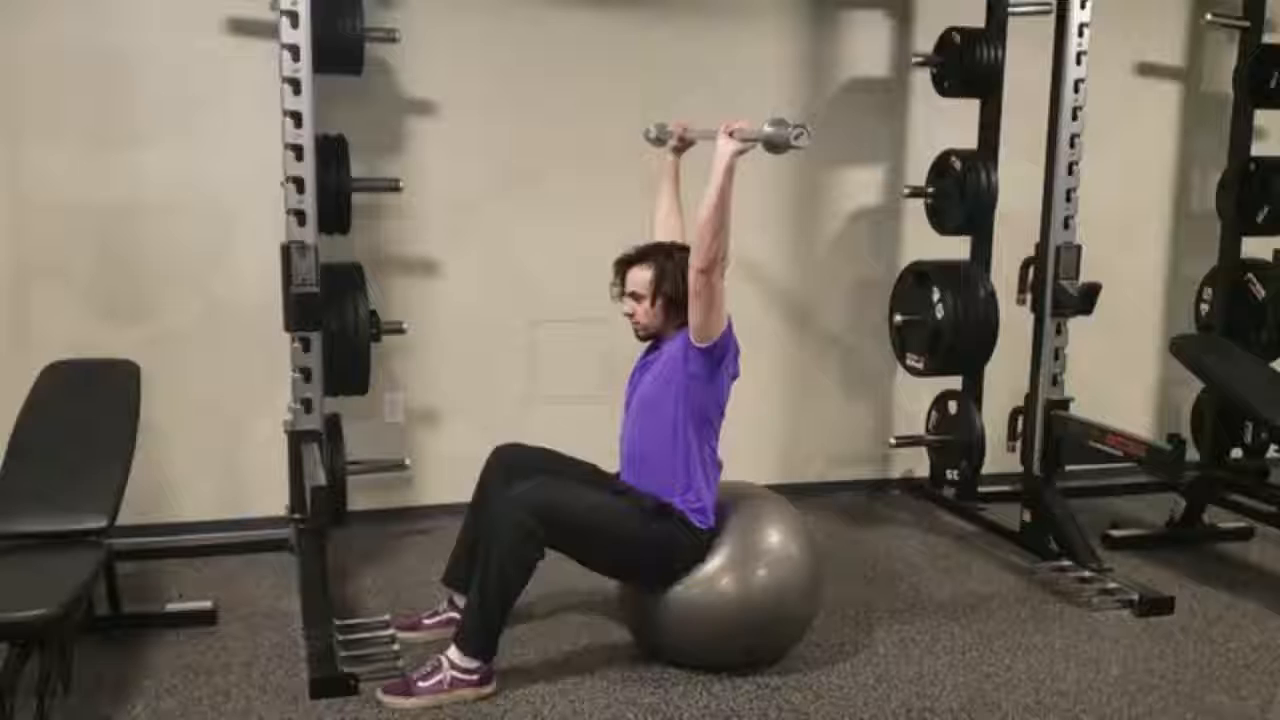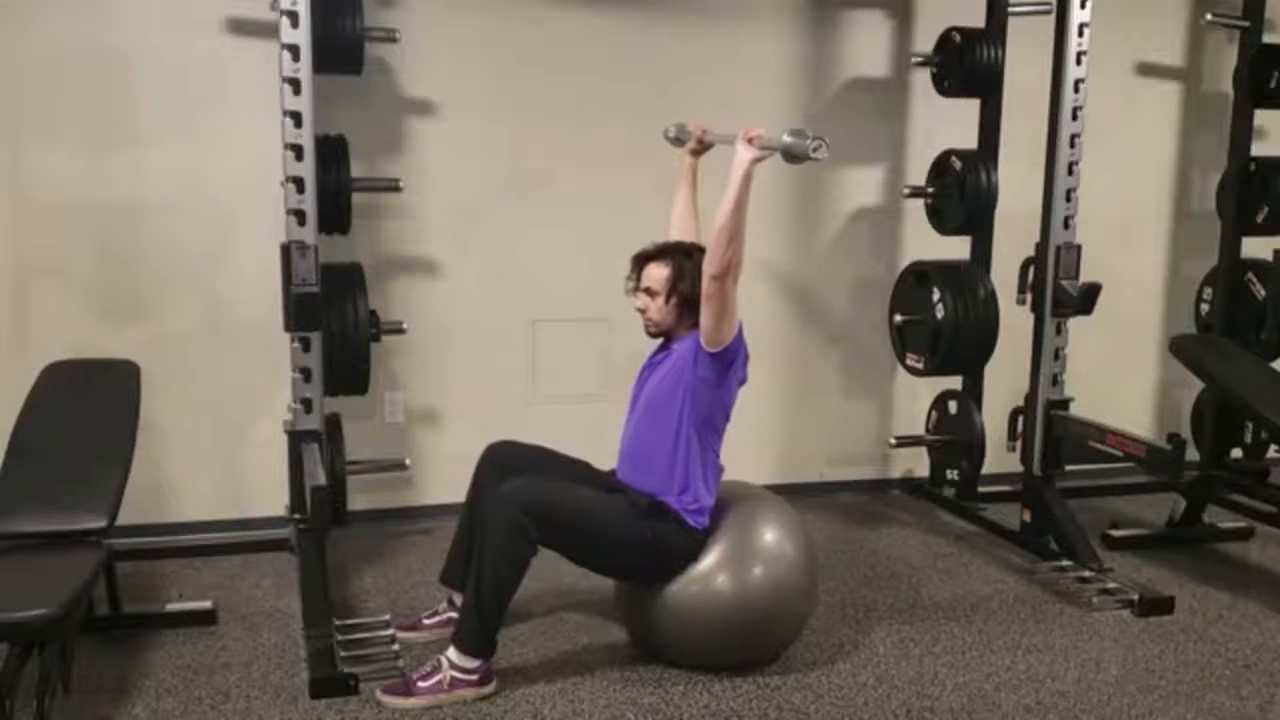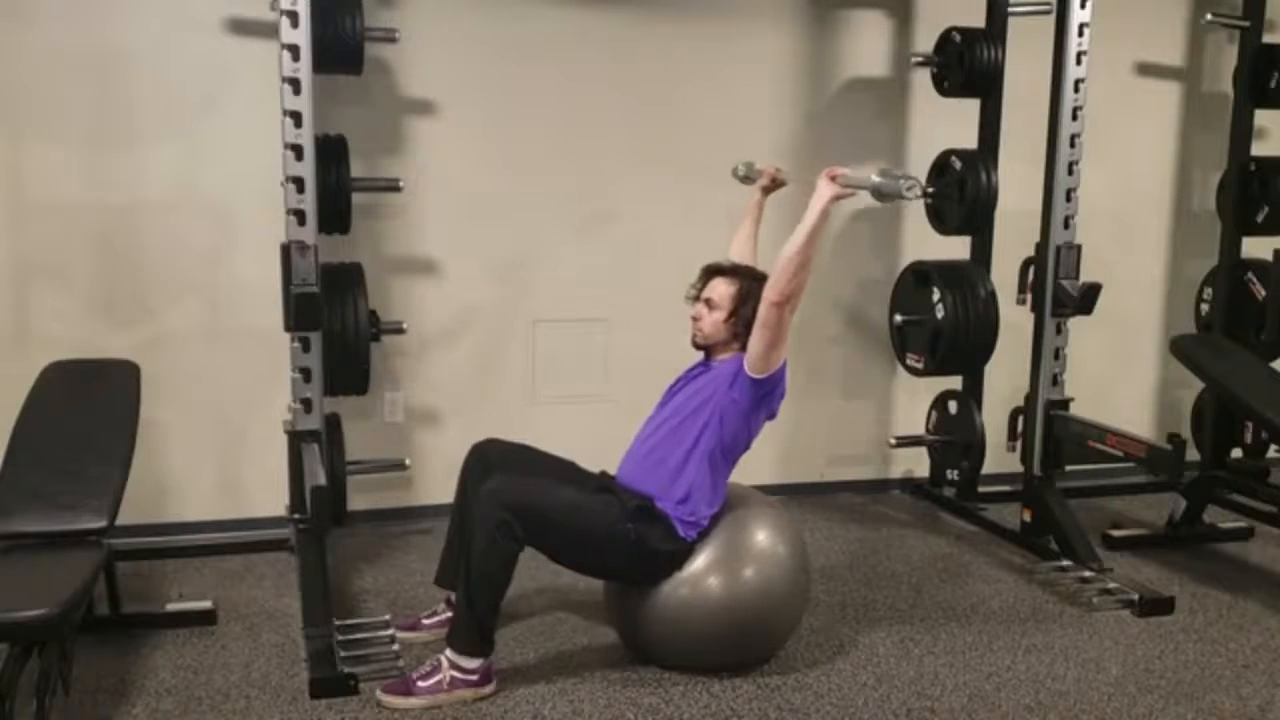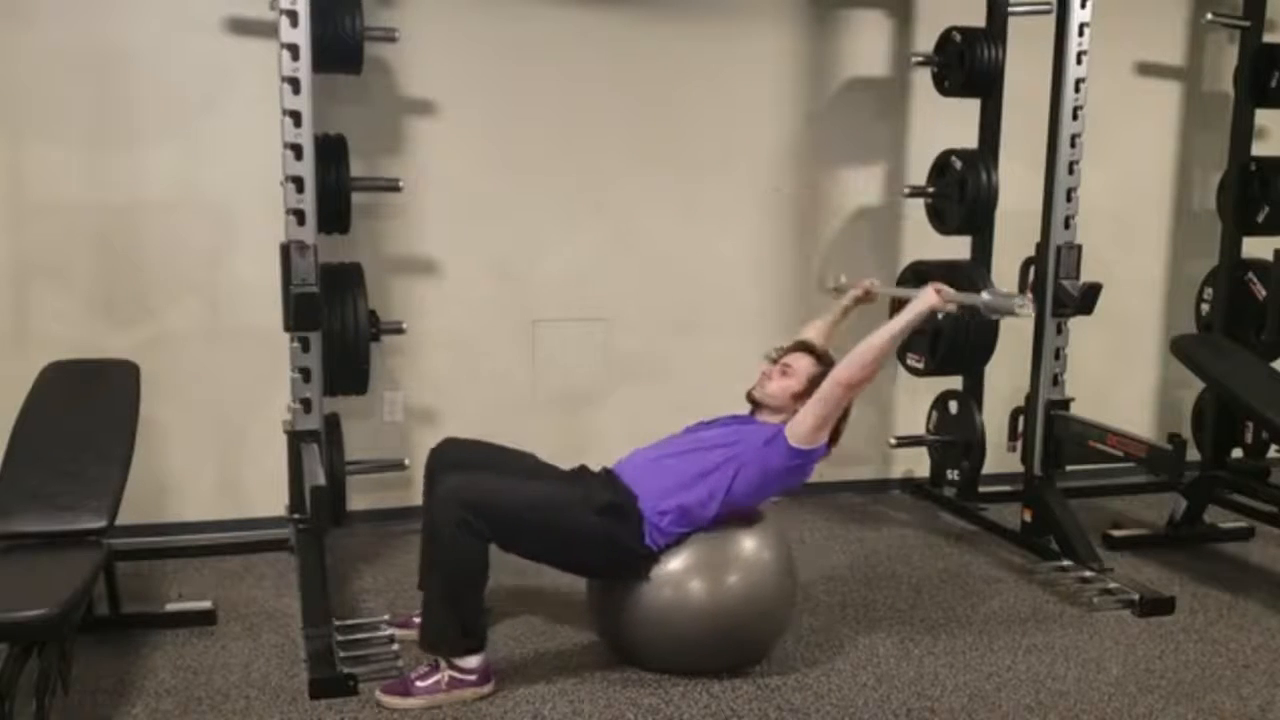
dt=0.7s
person 1, frame 1
left shoulder: (703, 352)
right shoulder: (665, 344)
left elbow: (705, 263)
right elbow: (667, 245)
left wrist: (724, 161)
right wrist: (671, 159)
left hip: (670, 531)
right hip: (635, 499)
left knee: (526, 505)
right knee: (511, 463)
left ankle: (469, 665)
right ankle: (462, 601)
person 1, frame 2
left shoulder: (712, 354)
right shoulder: (674, 342)
left elbow: (718, 269)
right elbow: (682, 243)
left wrist: (743, 170)
right wrist: (689, 161)
left hip: (663, 529)
right hip: (629, 496)
left knee: (516, 501)
right knee: (503, 459)
left ankle: (469, 665)
right ankle: (461, 602)
person 1, frame 3
left shoulder: (751, 379)
right shoulder: (713, 365)
left elbow: (777, 296)
right elbow: (737, 275)
left wrist: (819, 204)
right wrist: (758, 198)
left hip: (652, 535)
right hip: (618, 498)
left knee: (501, 500)
right knee: (489, 458)
left ankle: (467, 666)
right ankle: (458, 602)
person 1, frame 4
left shoulder: (786, 451)
right shoulder: (751, 425)
left elbow: (846, 380)
right elbow: (801, 352)
left wrist: (916, 310)
right wrist: (845, 303)
left hip: (622, 530)
right hip: (600, 492)
left knee: (457, 499)
right knee: (451, 458)
left ankle: (464, 664)
right ankle: (447, 611)
